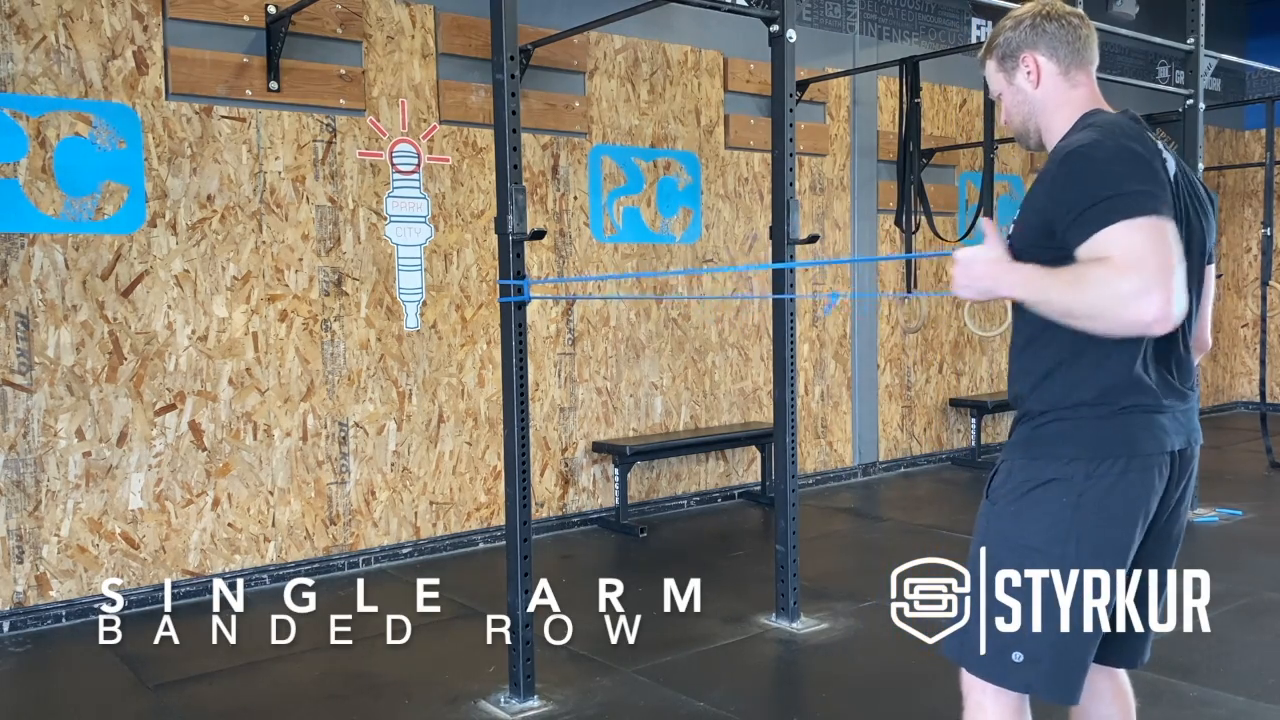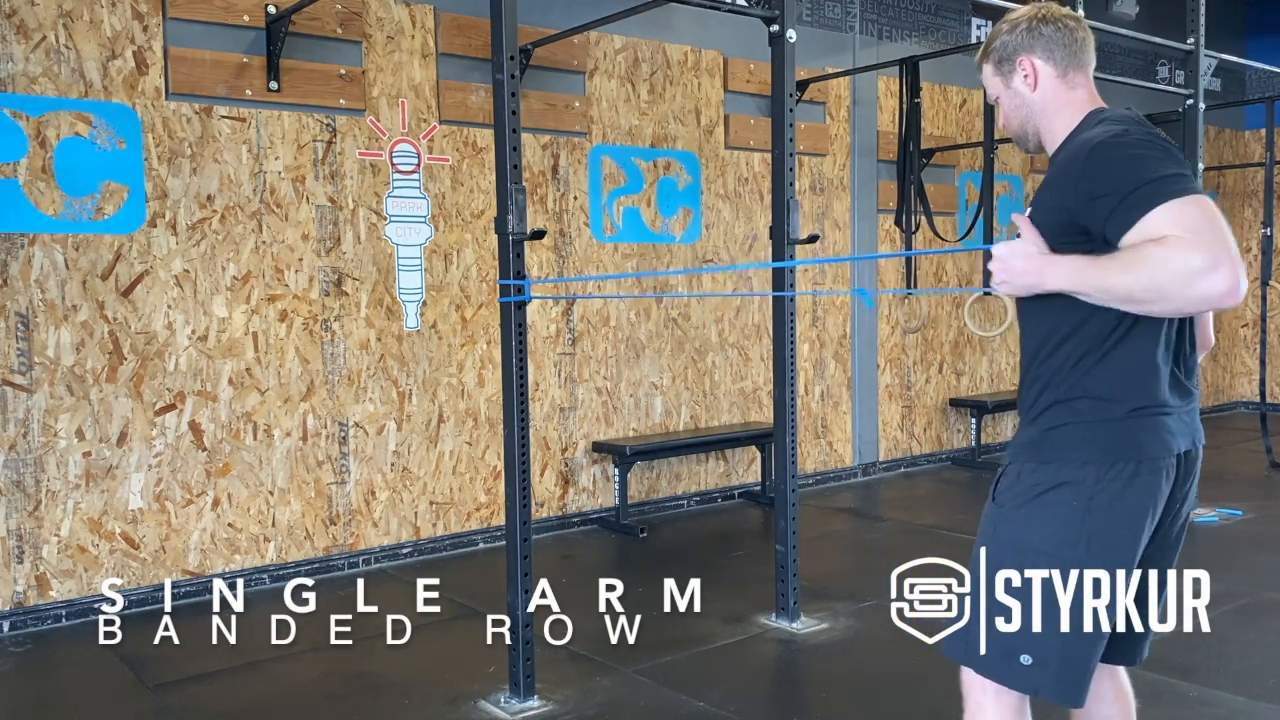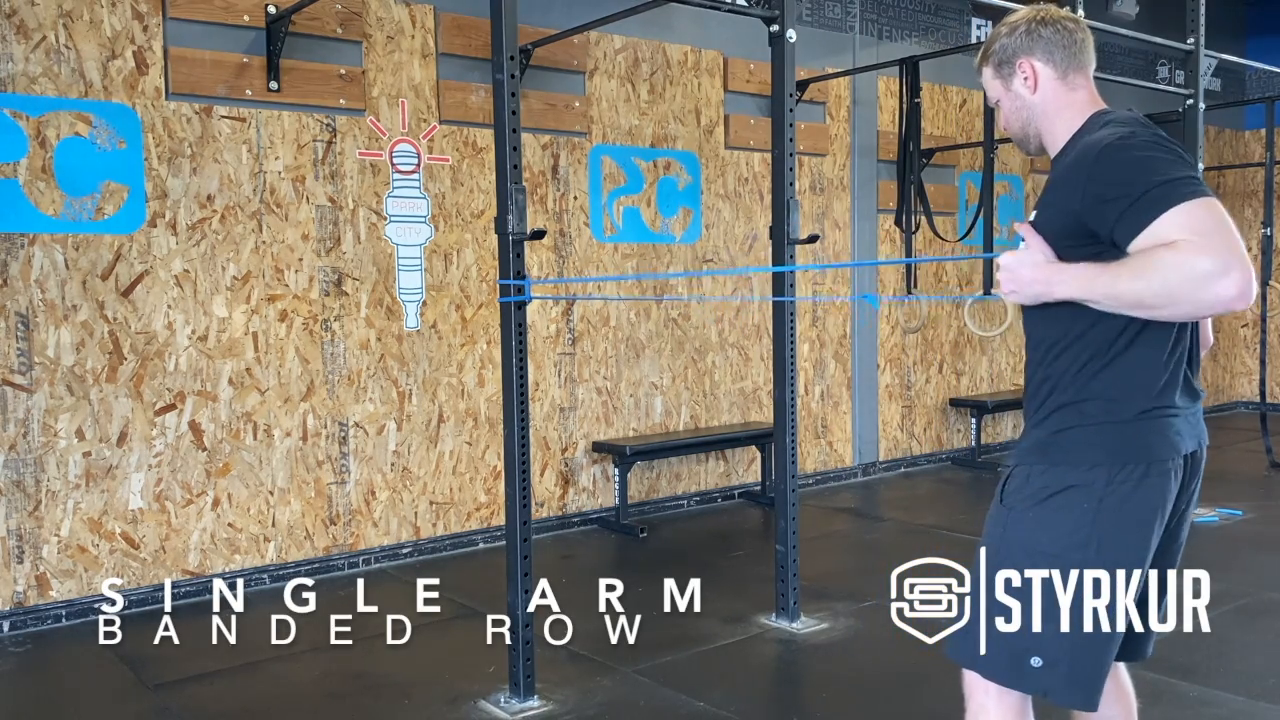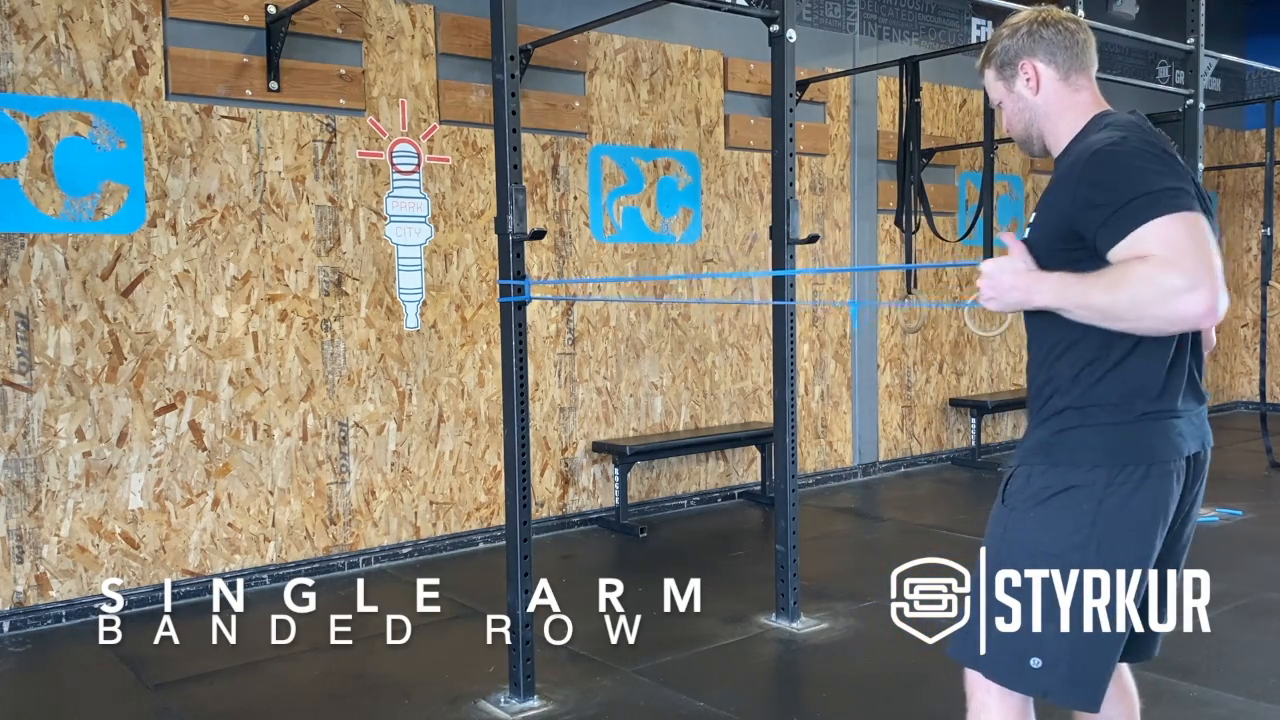
dt=0.1s
person 1, frame 1
left shoulder: (1093, 158)
right shoulder: (1161, 165)
left elbow: (1151, 301)
right elbow: (1188, 329)
left wrist: (1009, 278)
left hip: (1075, 457)
right hip: (1159, 446)
right knee: (1094, 656)
person 1, frame 2
left shoulder: (1108, 153)
right shoulder: (1132, 155)
left elbow: (1217, 277)
right elbow: (1199, 333)
left wrist: (1050, 270)
left hip: (1081, 460)
right hip: (1161, 448)
right knee: (1094, 655)
person 1, frame 3
left shoulder: (1115, 154)
right shoulder: (1118, 157)
left elbow: (1223, 278)
right elbow: (1187, 327)
left wrist: (1059, 277)
left hip: (1090, 460)
right hip: (1159, 447)
right knee: (1094, 656)
person 1, frame 4
left shoulder: (1111, 158)
right shoulder: (1124, 159)
left elbow: (1193, 295)
right elbow: (1194, 331)
left wrist: (1036, 285)
left hip: (1092, 462)
right hip: (1166, 448)
right knee: (1099, 658)
